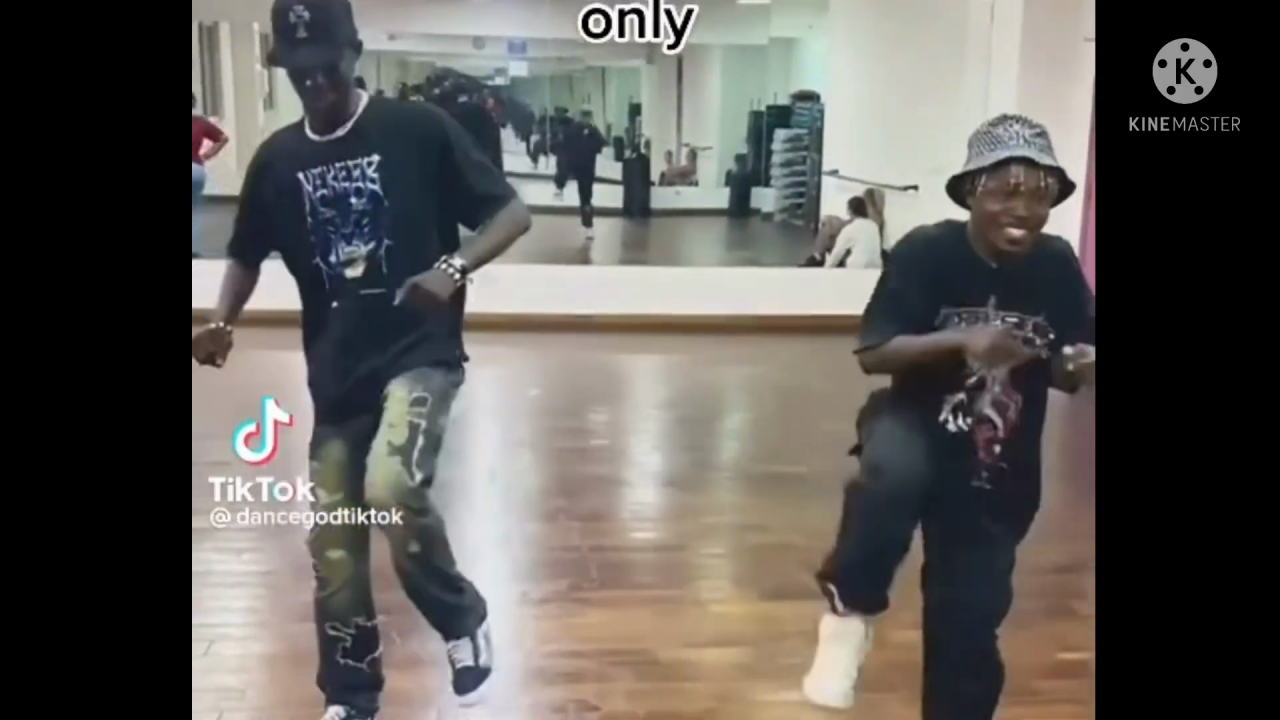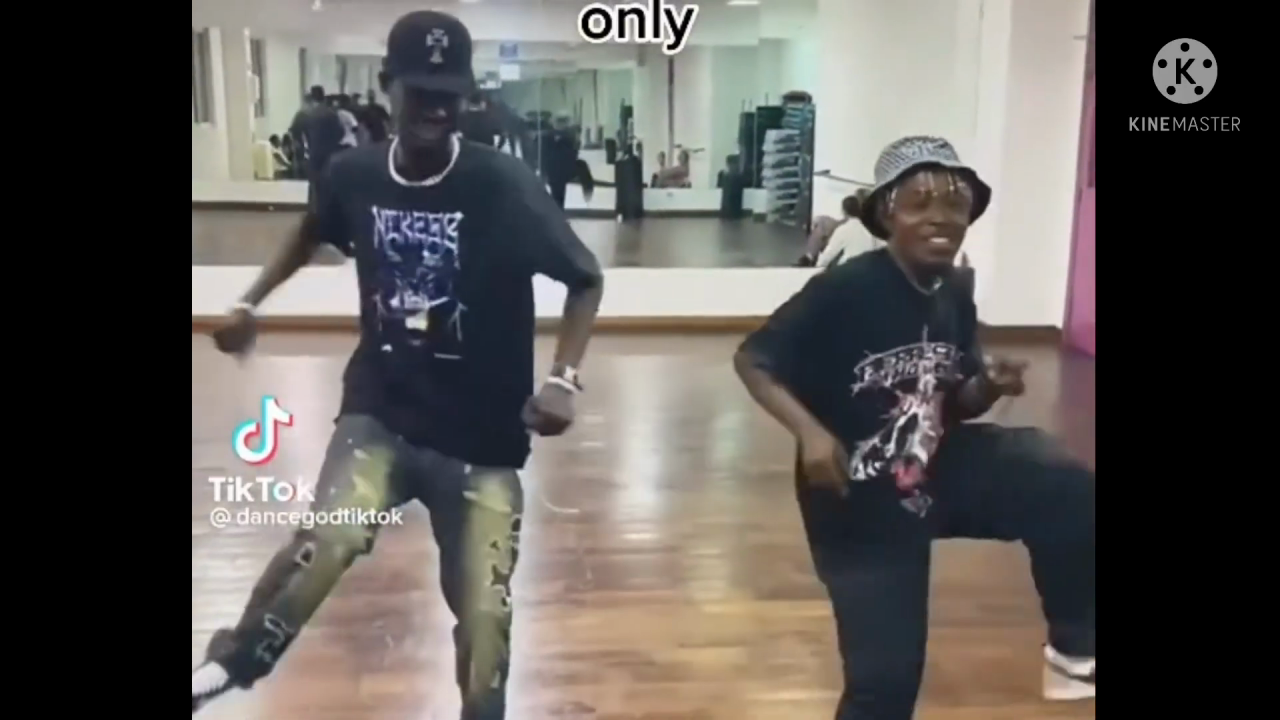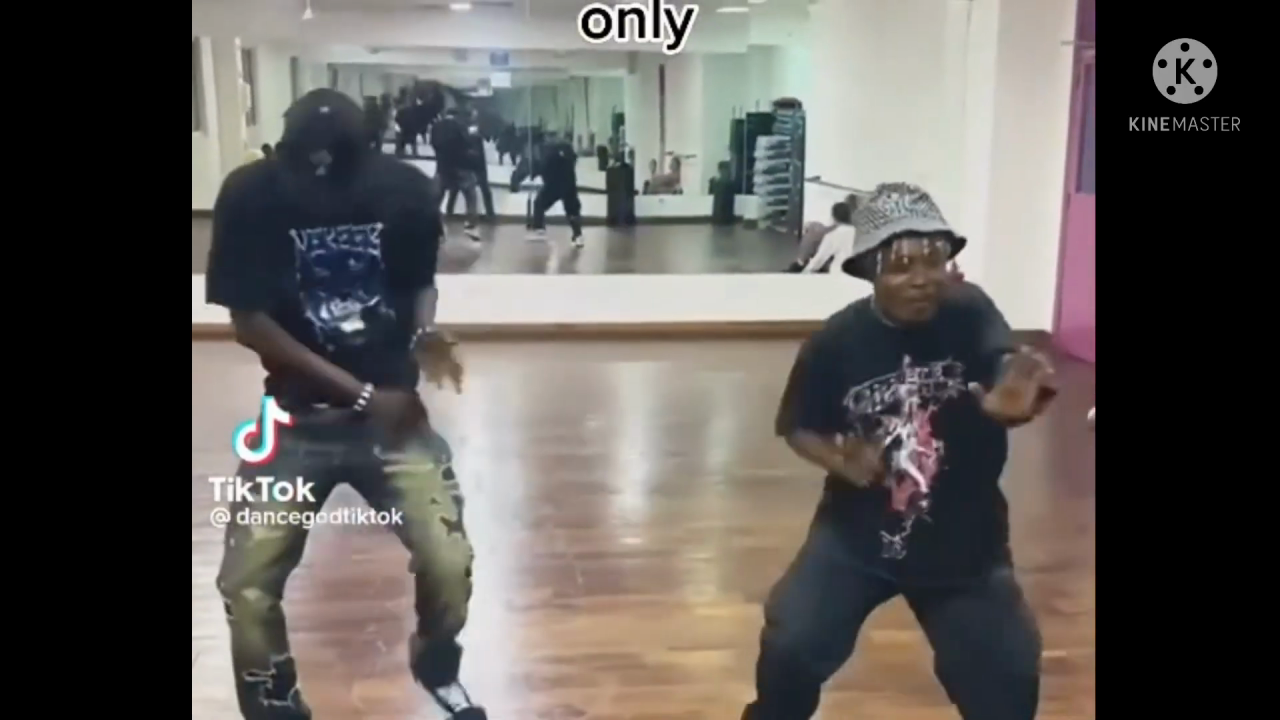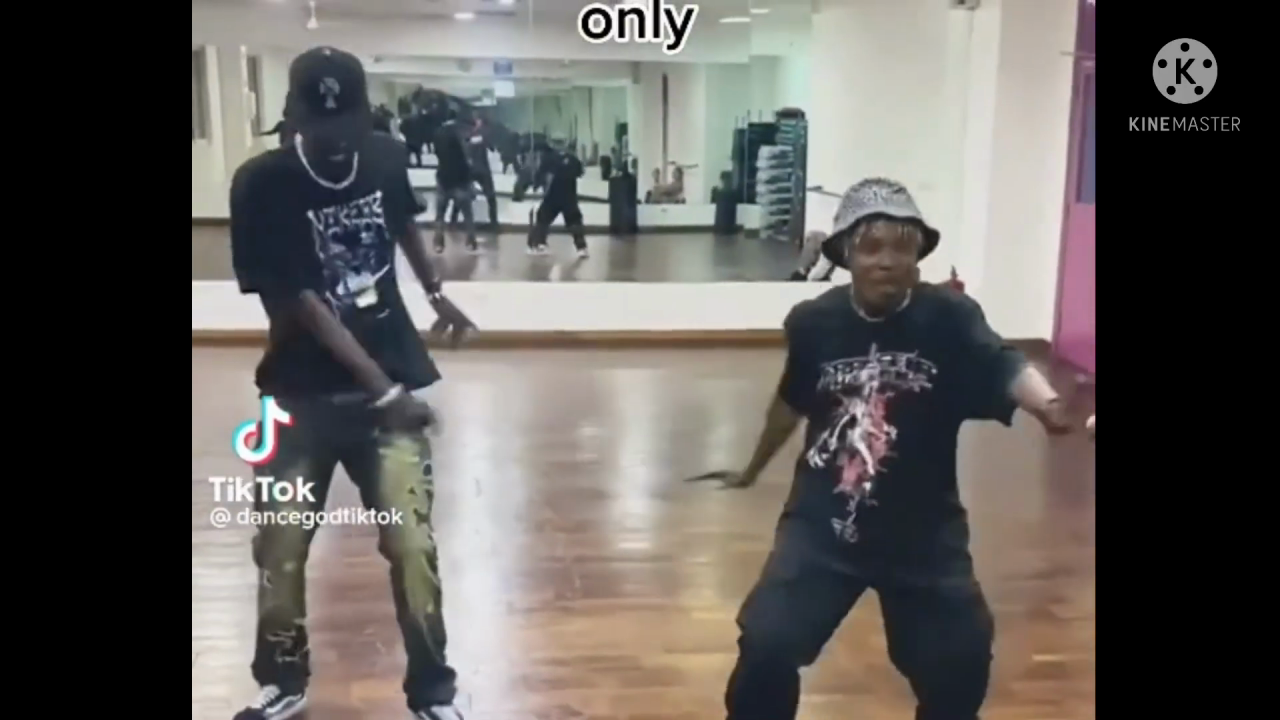
dt=0.7s
person 1, frame 1
left shoulder: (420, 129)
right shoulder: (278, 157)
left elbow: (511, 213)
right elbow: (247, 254)
left wrist: (452, 269)
right wrist: (222, 322)
left hip: (416, 354)
right hip: (336, 371)
left knee: (393, 492)
right knee: (334, 547)
left ankle: (459, 614)
person 1, frame 2
left shoulder: (502, 184)
right shoulder: (353, 175)
left elbow: (584, 281)
right elbow: (318, 232)
left wrist: (563, 378)
right wrist: (251, 302)
left hip: (477, 433)
right hip: (379, 412)
left knee: (484, 613)
right knee: (332, 538)
right ankle: (237, 657)
person 1, frame 3
left shoulder: (405, 190)
right shoulder: (247, 197)
right elbow: (248, 321)
left wrist: (428, 332)
right wrist: (355, 391)
left hip: (390, 411)
right hip: (297, 415)
left knee: (446, 564)
right knee: (247, 582)
left ankle: (438, 668)
person 1, frame 4
left shoulder: (385, 159)
right shoulder: (260, 185)
right elbow: (304, 303)
left wrist: (434, 290)
right wrist: (384, 389)
left hip: (384, 393)
right hip: (299, 394)
left knee: (411, 548)
right knee: (281, 554)
person 2, frame 1
left shoulder: (1057, 263)
right shoulder: (923, 253)
left elbow: (1074, 358)
right elbow: (873, 350)
left wrist: (1081, 365)
right wrist: (959, 343)
left hip: (998, 471)
right hip: (917, 431)
left knee: (966, 633)
right knee: (895, 474)
right ankle: (848, 600)
person 2, frame 2
left shoulder: (953, 296)
right shoulder: (841, 292)
left elbow: (957, 403)
right elbow: (752, 361)
left wrist: (990, 384)
right wrist: (808, 430)
left hip: (941, 479)
right hip: (859, 511)
left knee: (1063, 490)
left ankle: (1074, 649)
person 2, frame 3
left shoulder: (969, 311)
right shoulder: (837, 340)
left elbow: (1012, 366)
right elbow: (796, 424)
left wrist: (1022, 397)
right wrist: (837, 460)
left hip: (963, 538)
right hip: (859, 531)
left knee: (1010, 672)
right knee: (790, 651)
person 2, frame 4
left shoulder: (949, 316)
right shoulder: (811, 322)
left elbow: (1006, 369)
left wrist: (1049, 406)
right wrist: (753, 468)
left hip: (920, 529)
right hip: (822, 519)
left knee: (961, 654)
right knee: (767, 642)
